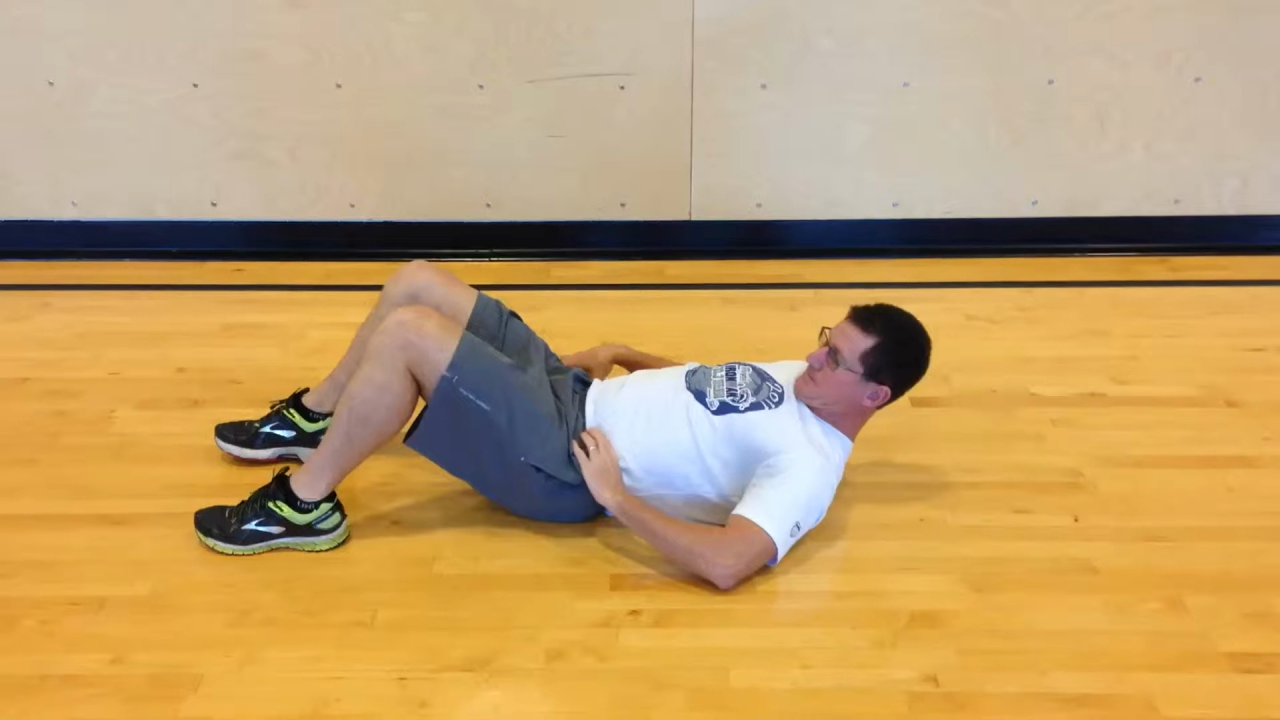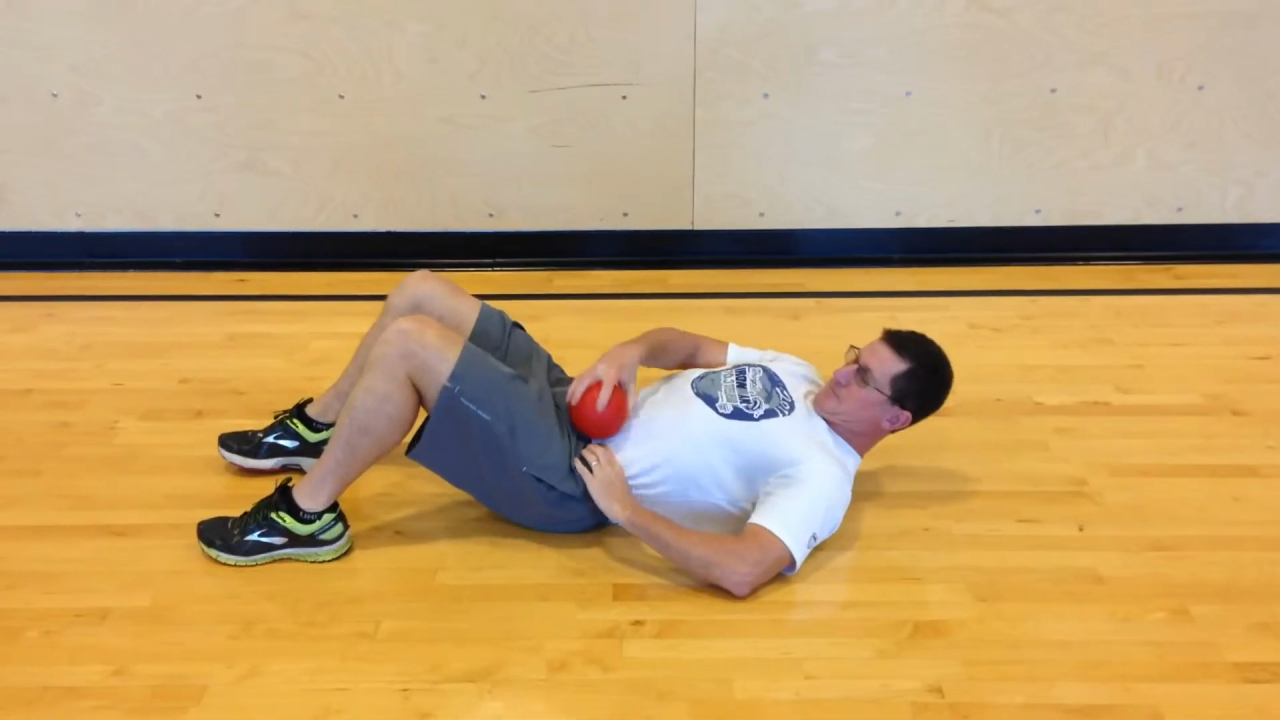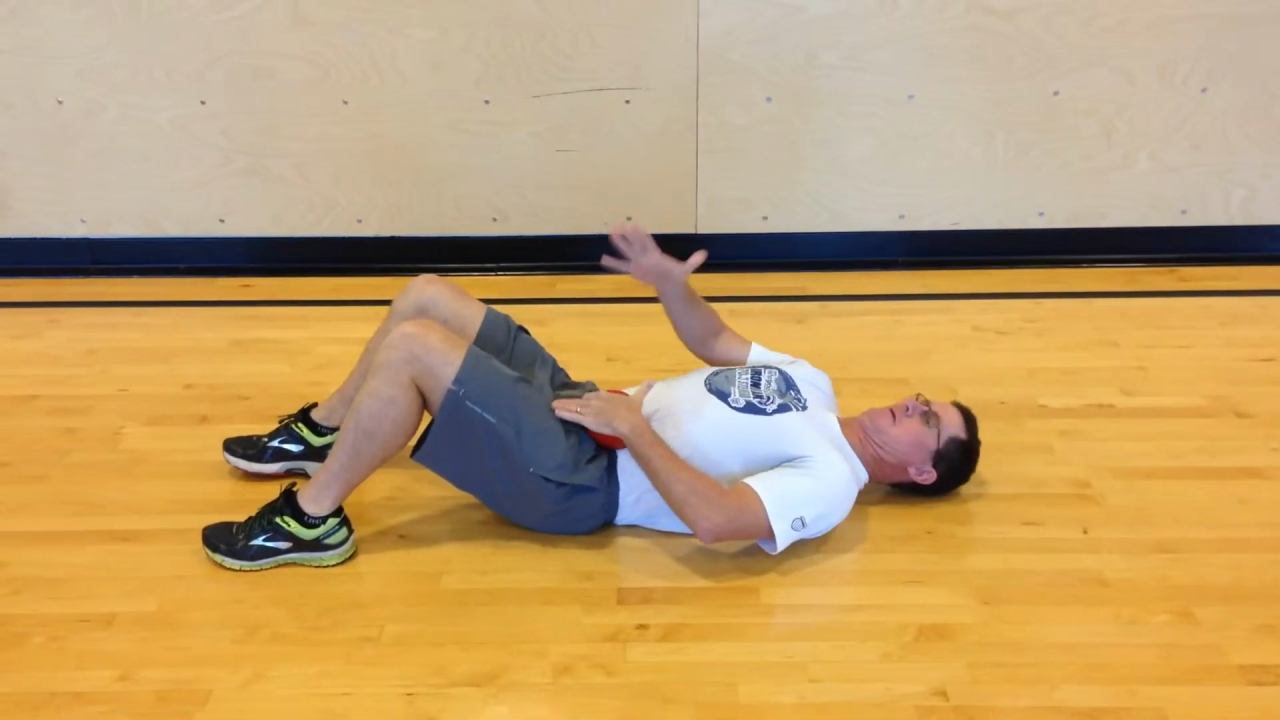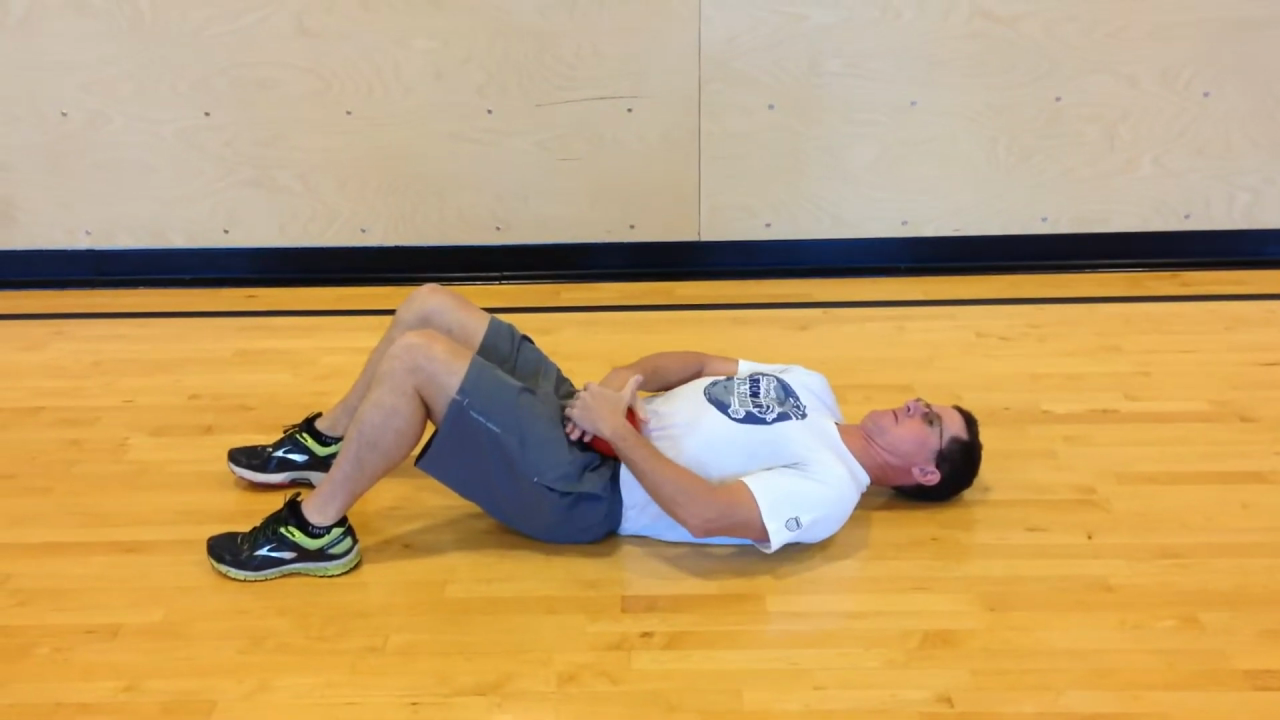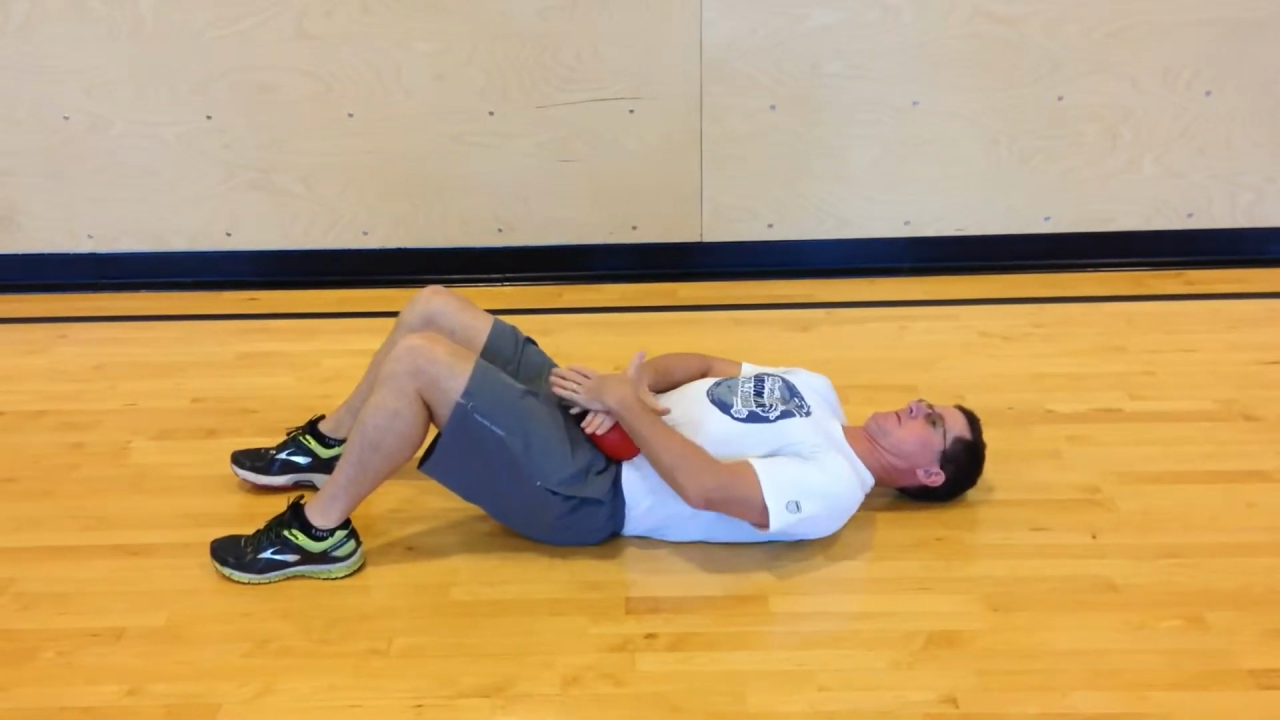
dt=1s
person 1, frame 1
left shoulder: (808, 466)
right shoulder: (798, 381)
left elbow: (726, 564)
left wrist: (616, 496)
right wrist: (620, 355)
left hip: (559, 462)
right hip: (578, 397)
left knee: (406, 331)
right knee: (415, 281)
left ankle: (304, 504)
right ankle: (310, 418)
person 1, frame 2
left shoulder: (818, 480)
right shoulder: (798, 375)
left elbow: (741, 571)
right elbow: (692, 346)
left wrist: (626, 508)
right wrist: (632, 352)
left hip: (564, 475)
right hip: (576, 405)
left knee: (406, 343)
right knee: (419, 292)
left ankle: (305, 517)
right ankle: (314, 430)
person 1, frame 3
left shoulder: (828, 482)
right shoulder: (813, 387)
left elbow: (714, 518)
right elbow: (714, 341)
left wrist: (633, 427)
right wrist: (667, 278)
left hip: (576, 480)
right hip: (583, 410)
left knee: (412, 345)
right knee: (426, 293)
left ankle: (311, 520)
right ankle: (318, 433)
person 1, frame 4
left shoulder: (827, 490)
right shoulder: (813, 390)
left elbow: (703, 512)
right elbow: (700, 363)
left wrist: (618, 427)
right wrist: (625, 378)
left hip: (580, 490)
right hip: (588, 420)
left knee: (415, 355)
right knee: (429, 304)
left ankle: (315, 530)
right ankle: (321, 446)
person 1, frame 5
left shoulder: (829, 489)
right shoulder: (817, 393)
left elbow: (705, 485)
right elbow: (703, 365)
left wrist: (625, 402)
right wrist: (631, 381)
left hip: (585, 491)
right hip: (594, 426)
left knee: (417, 359)
right knee: (433, 307)
left ankle: (319, 533)
right ankle: (325, 448)
